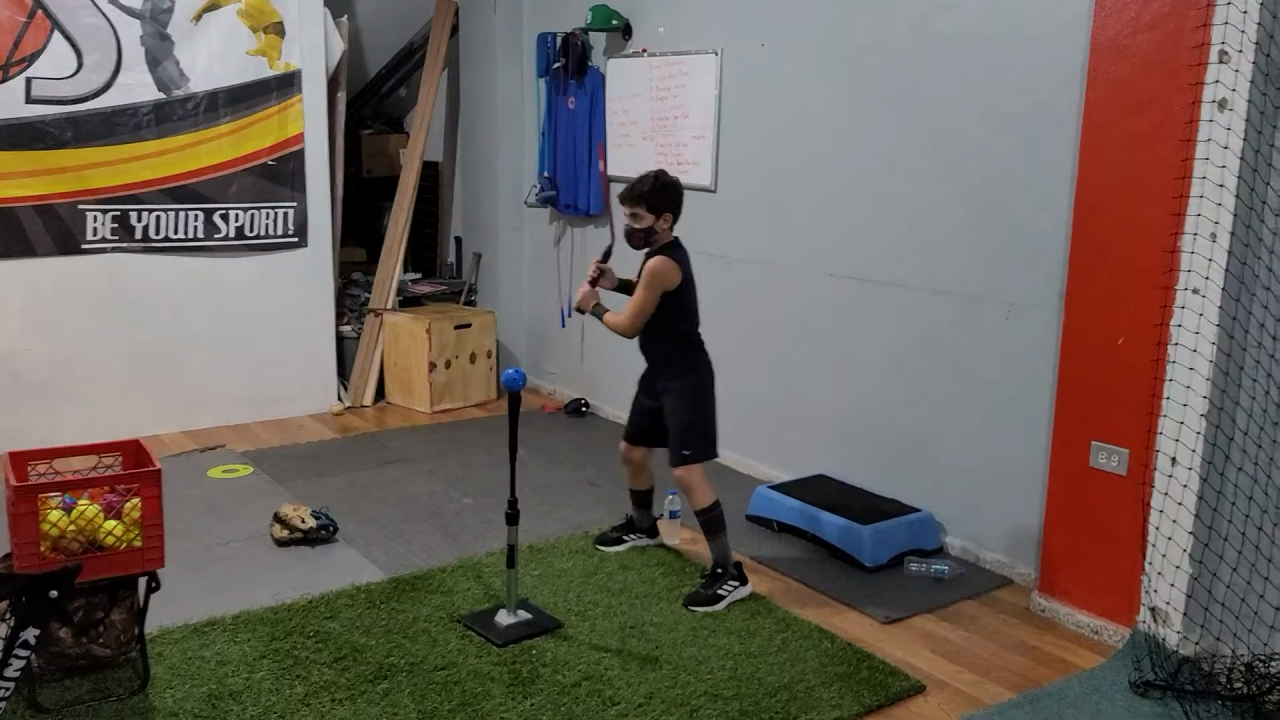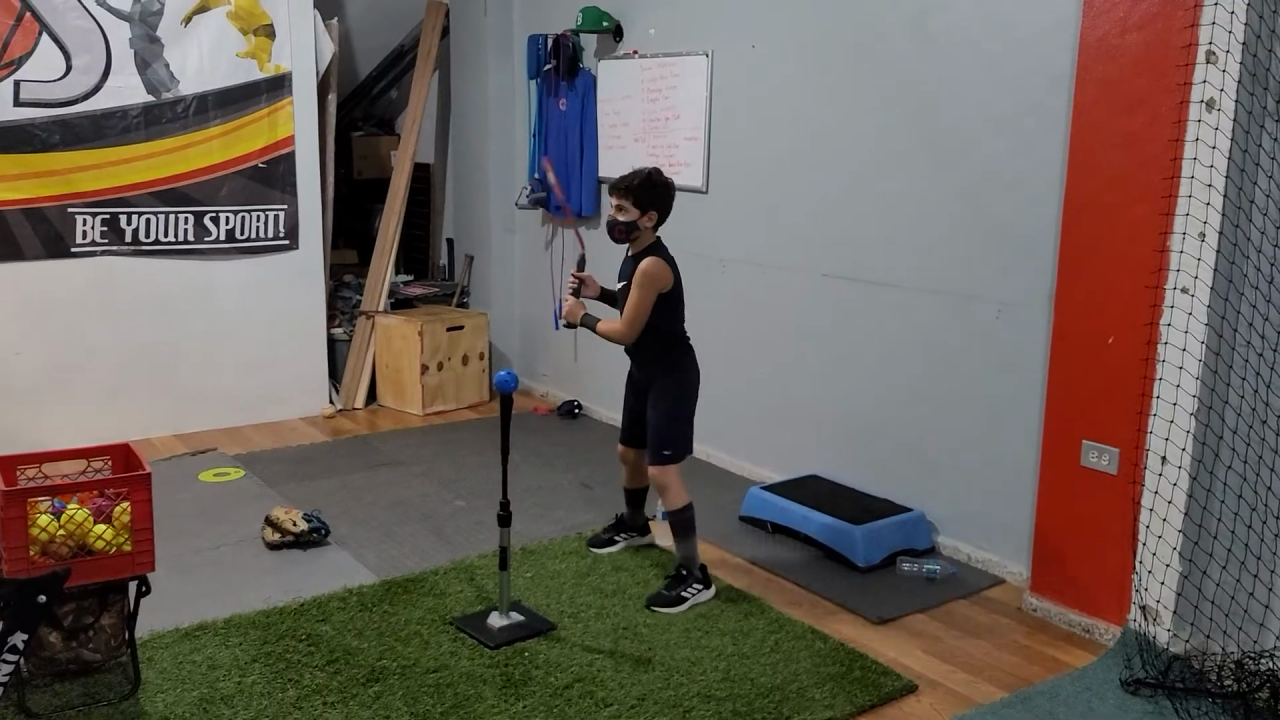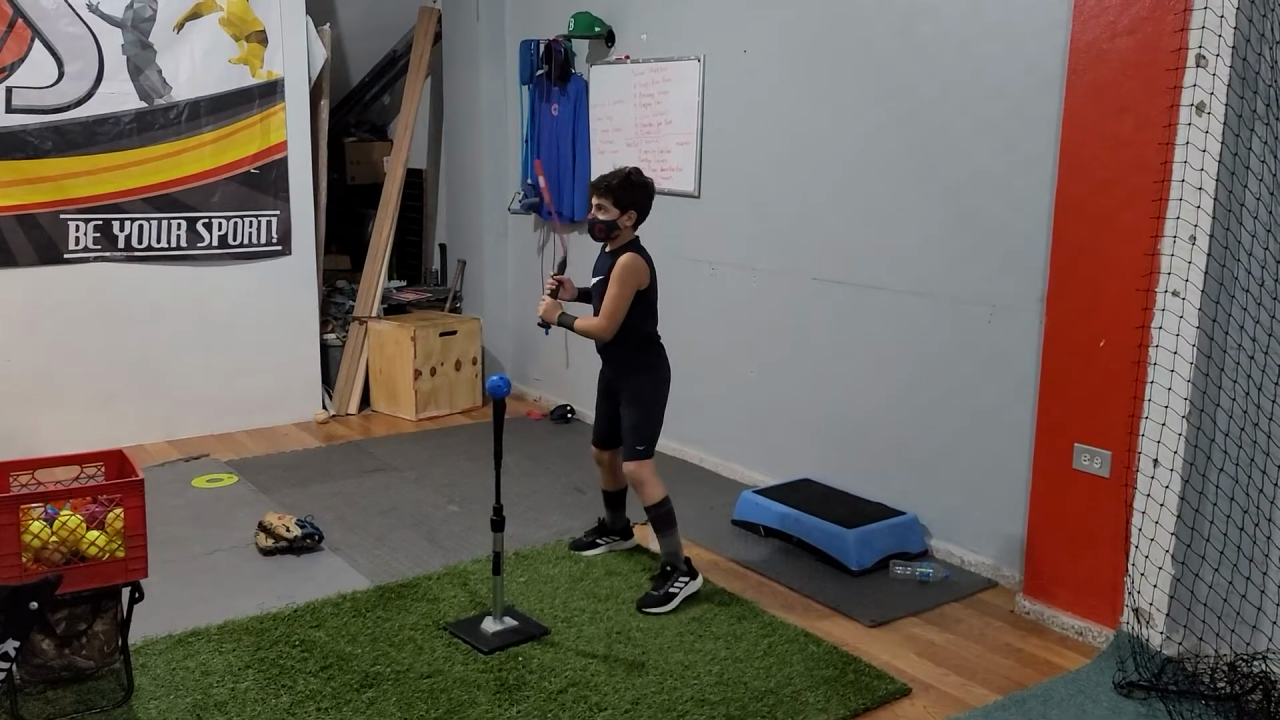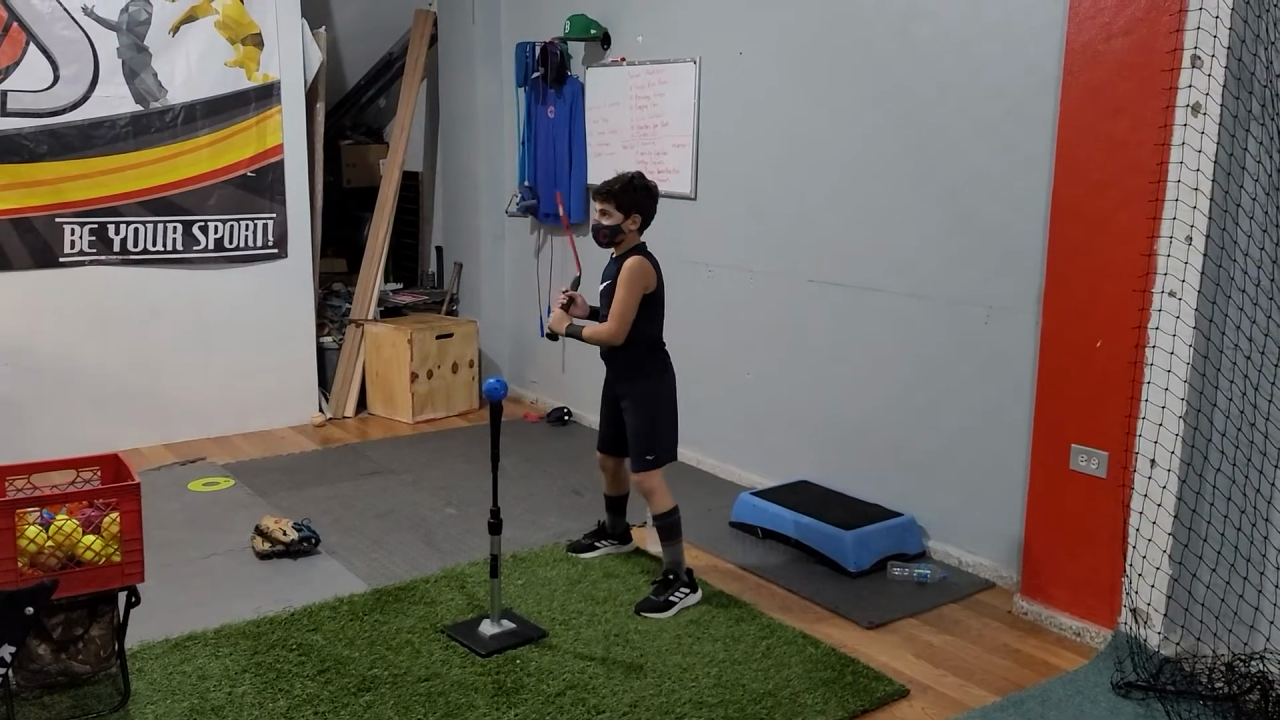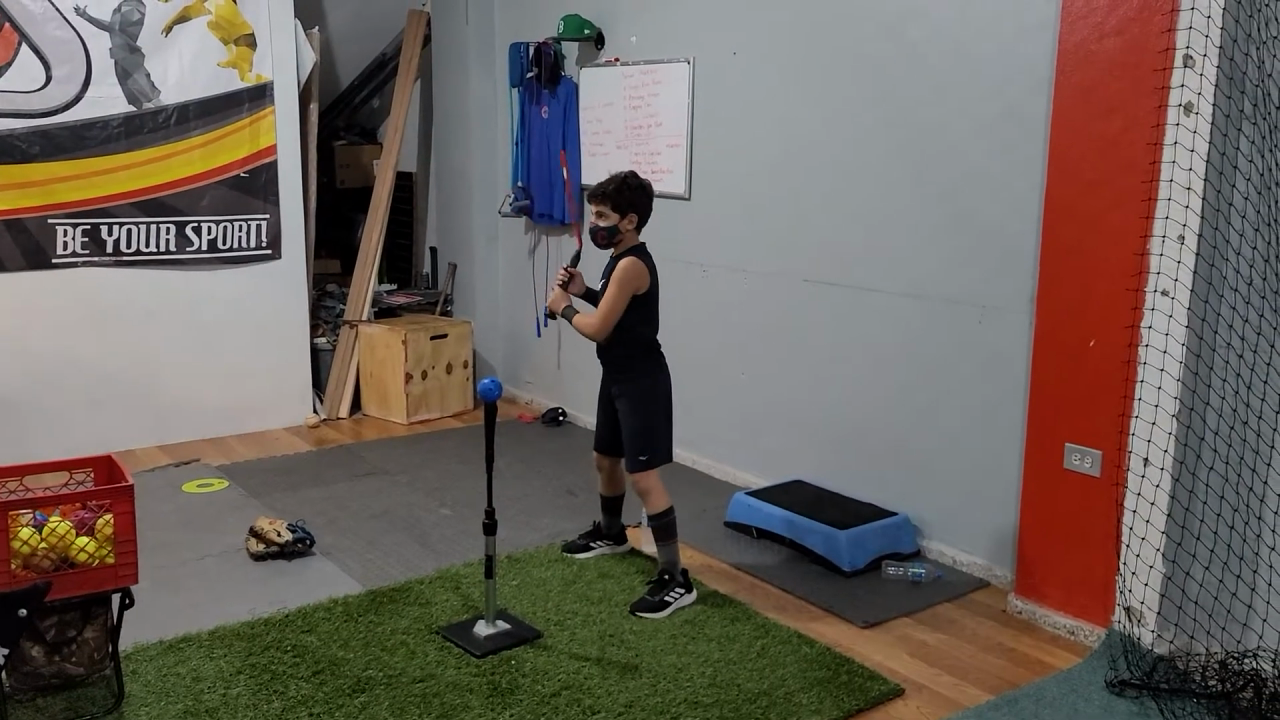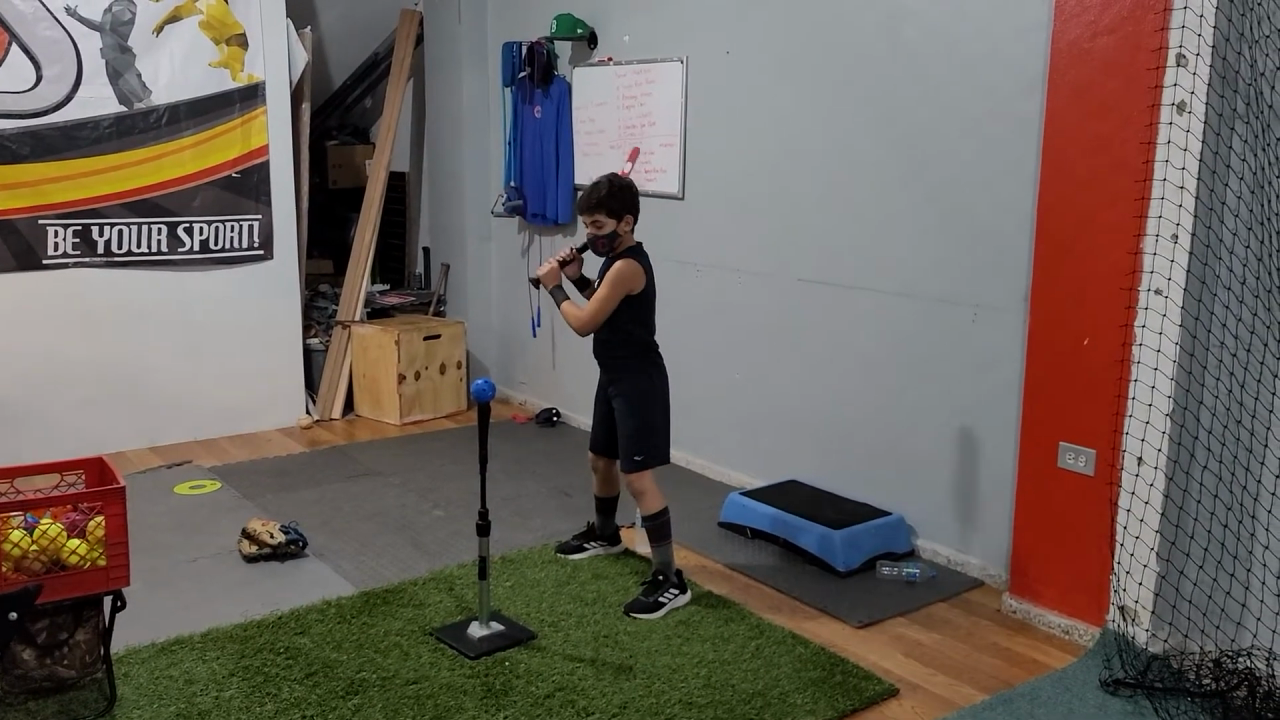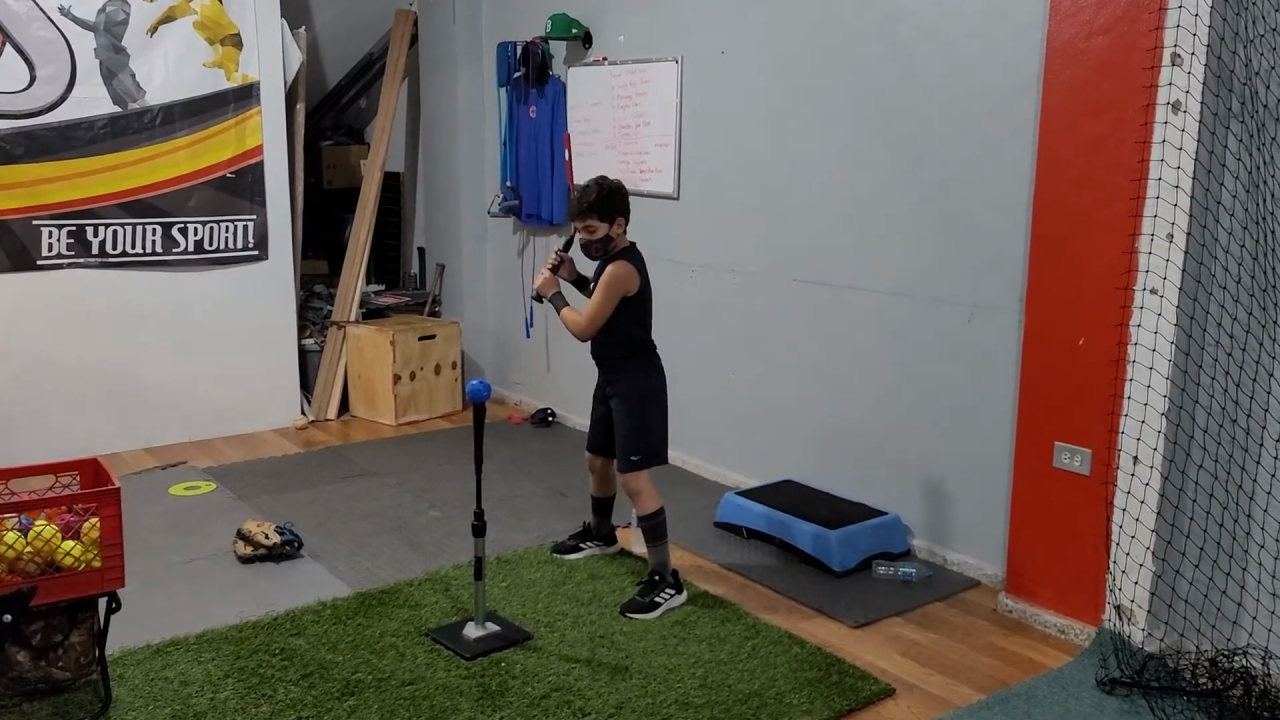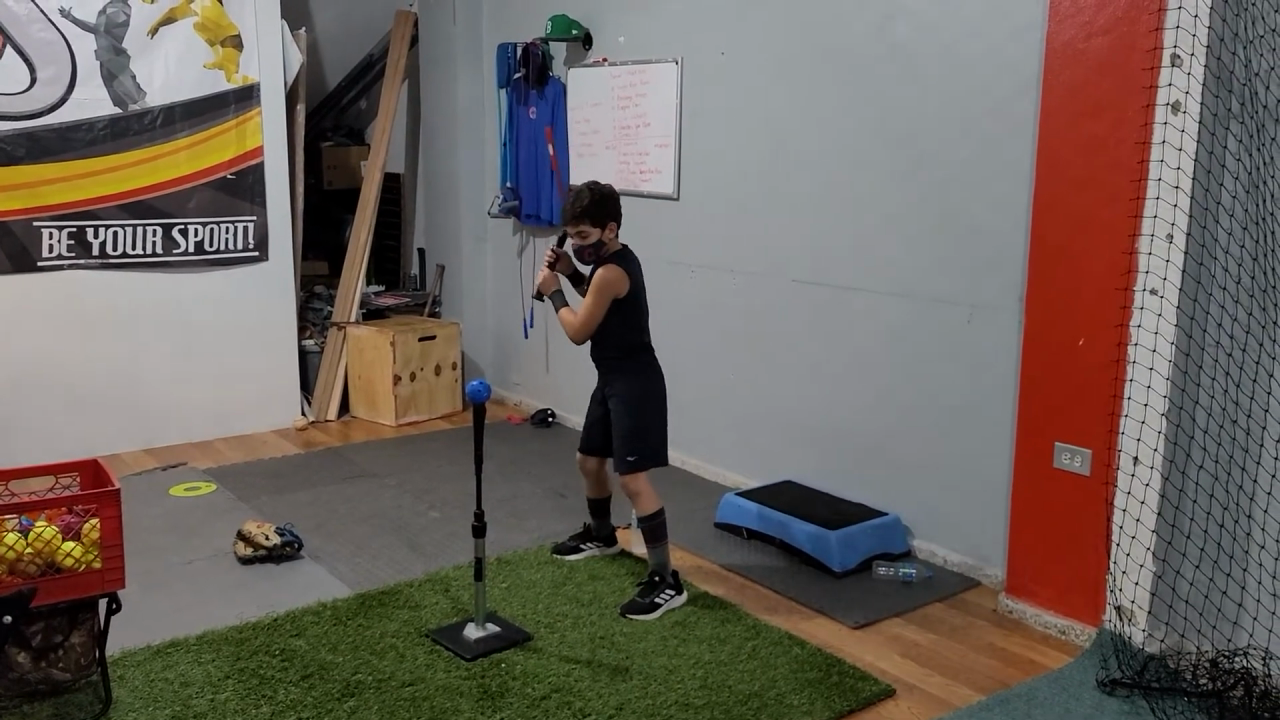
dt=0.5s
person 1, frame 1
left shoulder: (661, 263)
right shoulder: (664, 253)
left elbow: (630, 325)
left wrist: (594, 305)
right wrist: (617, 283)
left hip: (685, 378)
right hip: (660, 372)
left knee: (687, 473)
right knee: (631, 450)
left ankle: (728, 572)
right ankle: (641, 525)
person 1, frame 2
left shoulder: (652, 264)
right shoulder: (635, 255)
left elbow: (626, 331)
left wrist: (582, 317)
right wrist: (600, 292)
left hip: (672, 376)
right hip: (644, 371)
left knee: (663, 472)
right knee: (630, 452)
left ankle: (694, 576)
right ankle: (634, 525)
person 1, frame 3
left shoulder: (630, 261)
right shoulder: (609, 252)
left elbow: (604, 327)
left wrist: (559, 316)
right wrist: (575, 292)
left hip: (643, 375)
right hip: (616, 371)
left knee: (637, 468)
right knee: (604, 453)
left ankle: (679, 569)
right ankle: (616, 529)
person 1, frame 4
left shoulder: (636, 264)
right shoulder: (619, 260)
left elbow: (615, 334)
left wrist: (568, 328)
right wrist: (588, 311)
left hip: (647, 382)
right hip: (620, 379)
left knee: (647, 478)
right knee: (610, 460)
left ankle: (681, 579)
right ankle: (615, 533)
person 1, frame 5
left shoulder: (631, 264)
right shoulder: (622, 259)
left elbow: (597, 329)
left wrist: (564, 307)
right wrist: (584, 291)
left hip: (640, 381)
right hip: (618, 377)
left knee: (643, 477)
right knee: (606, 459)
left ankle: (675, 579)
right ankle: (610, 533)
person 1, frame 6
left shoulder: (627, 265)
right shoulder: (618, 260)
left elbow: (584, 323)
right elbow: (602, 306)
left wrist: (554, 286)
right wrist: (577, 278)
left hip: (638, 381)
right hip: (615, 377)
left knee: (638, 477)
right knee: (601, 460)
left ankle: (670, 579)
right ankle: (604, 534)
person 1, frame 7
left shoulder: (621, 268)
right shoulder: (616, 260)
left elbow: (583, 328)
left wrist: (553, 293)
right wrist: (575, 278)
left hip: (636, 381)
right hip: (613, 377)
left knee: (634, 478)
right knee: (598, 460)
left ankle: (666, 580)
right ankle: (600, 534)
person 1, frame 8
left shoulder: (611, 271)
right shoulder: (615, 261)
left elbow: (578, 330)
right elbow: (597, 302)
left wrist: (553, 291)
right wrist: (572, 273)
left hip: (634, 383)
right hip: (613, 379)
left knee: (633, 479)
right knee: (589, 460)
left ankle: (666, 581)
right ankle: (601, 534)
